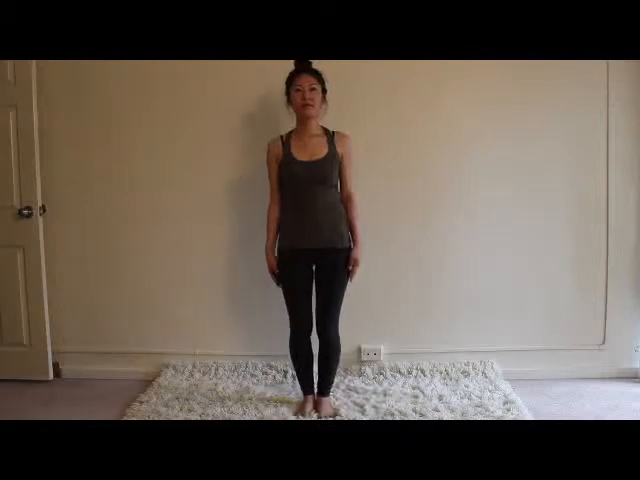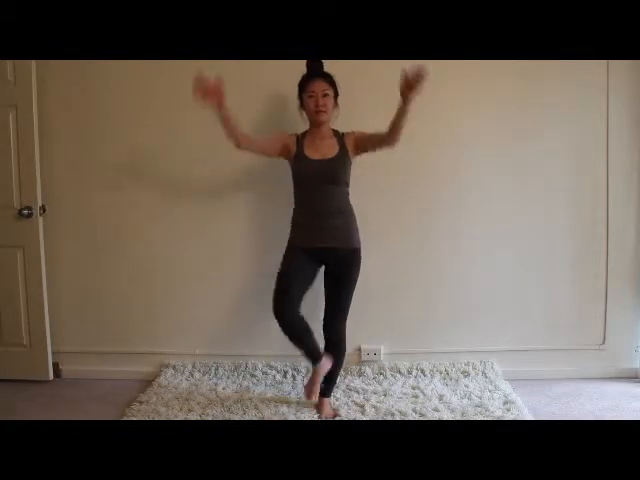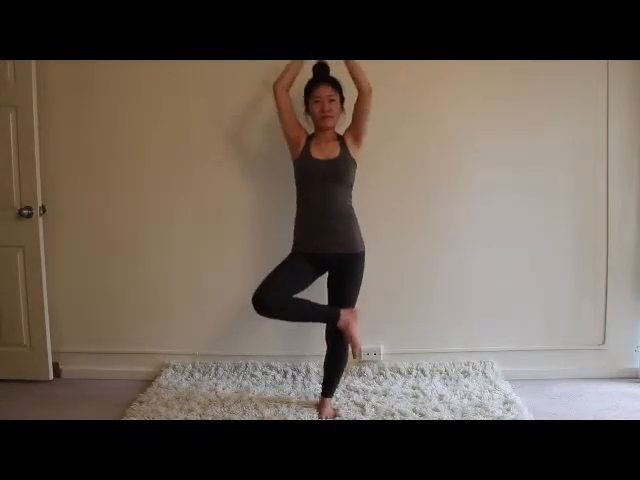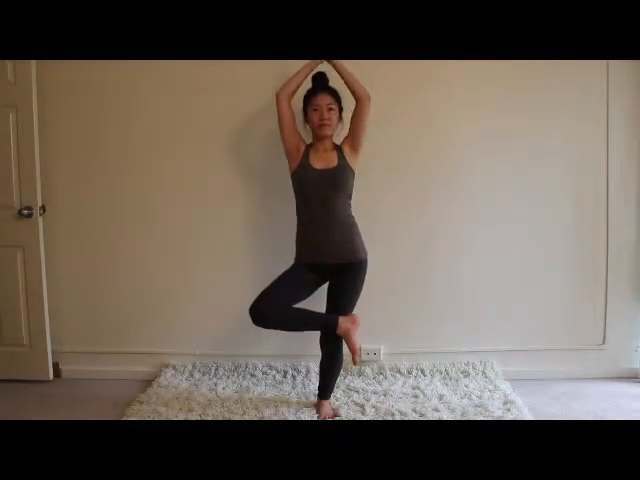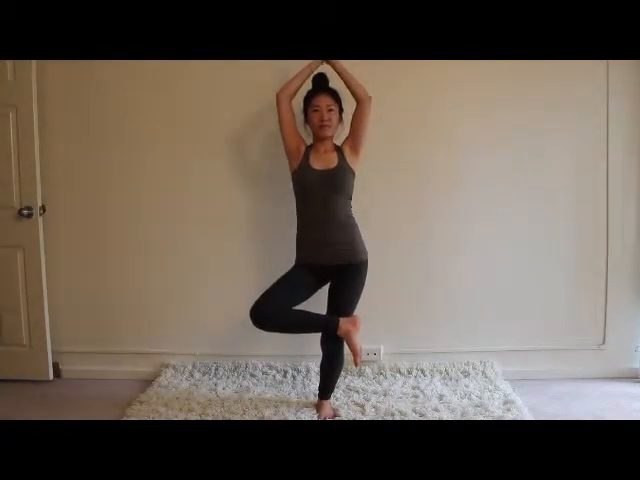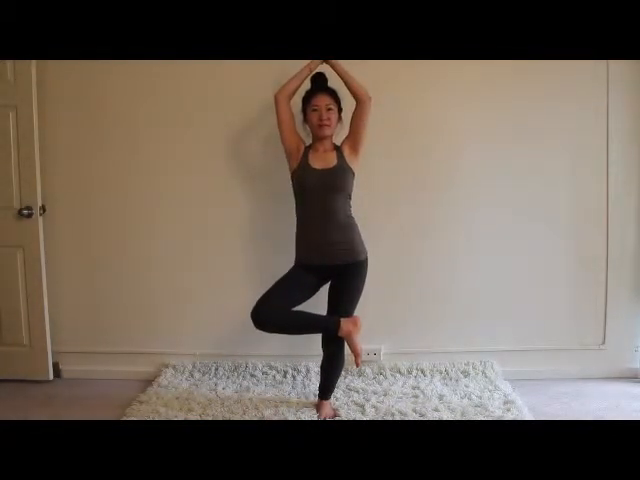
dt=0.5s
person 1, frame 1
left shoulder: (341, 142)
right shoulder: (278, 147)
left elbow: (347, 195)
right elbow: (276, 201)
left wrist: (356, 244)
right wrist: (270, 250)
left hip: (334, 245)
right hip: (292, 247)
left knee: (328, 326)
right knee: (299, 327)
left ankle: (324, 395)
right ankle: (307, 393)
person 1, frame 2
left shoulder: (351, 141)
right shoulder: (290, 143)
left elbow: (390, 138)
right elbow: (244, 142)
left wrist: (406, 100)
right wrist: (221, 108)
left hip: (345, 244)
right hip: (303, 243)
left knee: (336, 324)
right knee: (283, 307)
left ankle: (325, 396)
right ankle: (319, 360)
person 1, frame 3
left shoulder: (351, 143)
right shoulder: (299, 143)
left elbow: (366, 90)
right elbow: (279, 89)
left wrist: (341, 59)
right wrist: (306, 58)
left hip: (348, 248)
right hip: (306, 249)
left knee: (336, 334)
right knee: (264, 301)
left ankle: (326, 398)
right ankle: (342, 316)
person 1, frame 4
left shoulder: (349, 152)
right shoulder: (297, 153)
left elbow: (364, 99)
right elbow: (282, 97)
left wrist: (334, 63)
right wrist: (313, 63)
left hip: (349, 257)
right hip: (309, 260)
left knee: (330, 338)
right knee: (261, 312)
left ankle: (324, 399)
right ankle: (340, 323)
person 1, frame 5
left shoulder: (349, 153)
right shoulder: (298, 154)
left elbow: (365, 100)
right elbow: (282, 98)
left wrist: (335, 63)
right wrist: (314, 64)
left hip: (350, 258)
right hip: (310, 260)
left knee: (331, 339)
right knee: (262, 314)
left ankle: (324, 399)
right ankle: (342, 324)
person 1, frame 6
left shoulder: (348, 153)
right shoulder: (297, 153)
left elbow: (365, 100)
right elbow: (281, 99)
left wrist: (333, 63)
right wrist: (313, 65)
left hip: (350, 258)
right hip: (309, 261)
left knee: (332, 339)
right knee: (263, 315)
left ankle: (325, 399)
right ankle: (343, 325)
